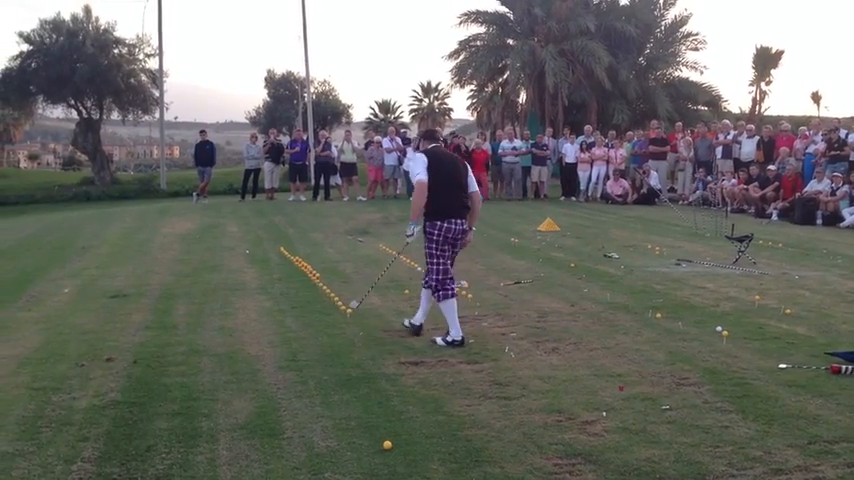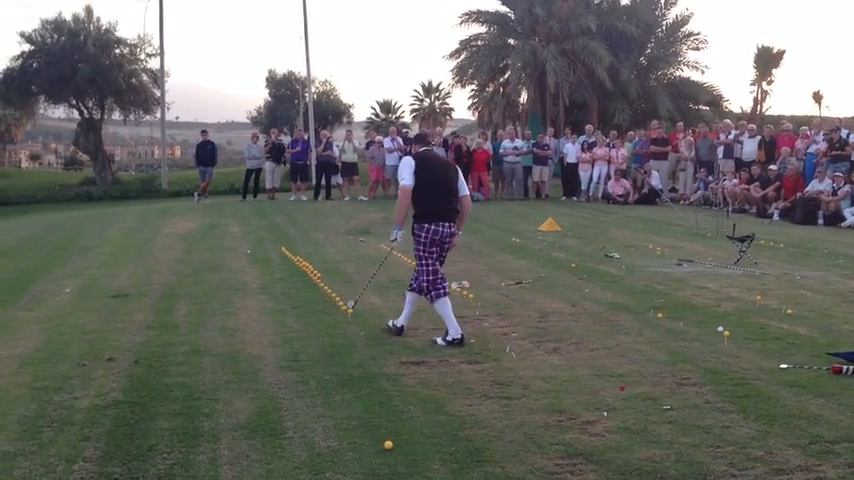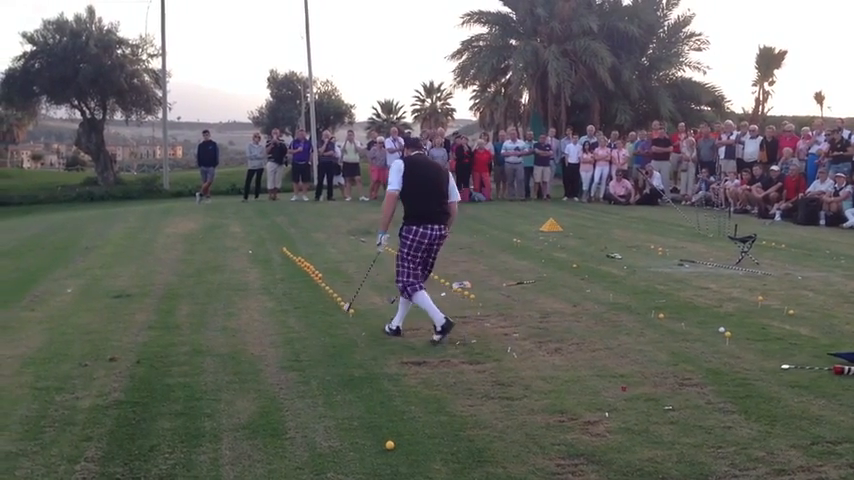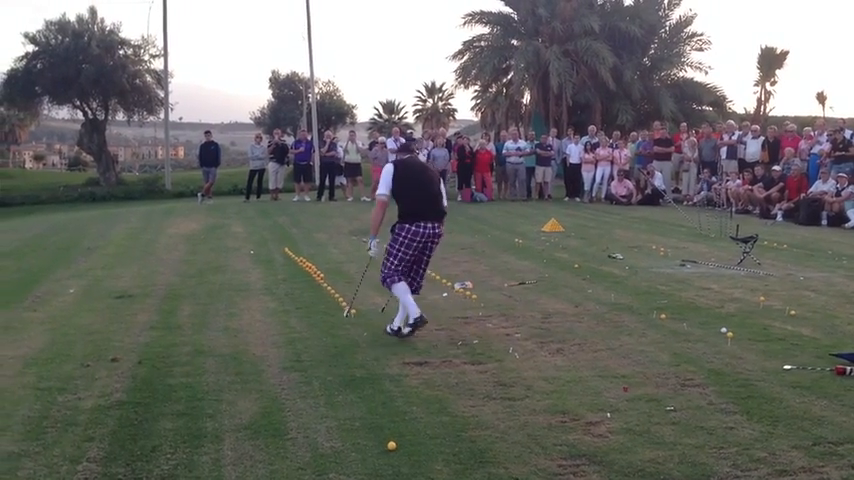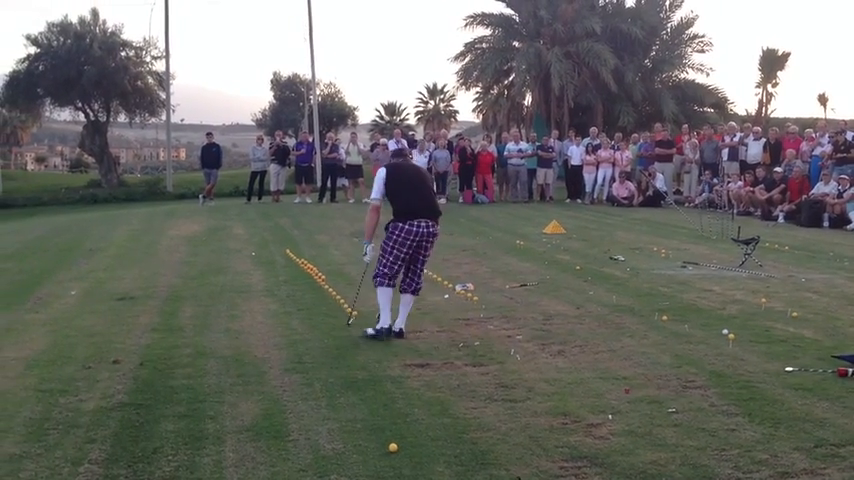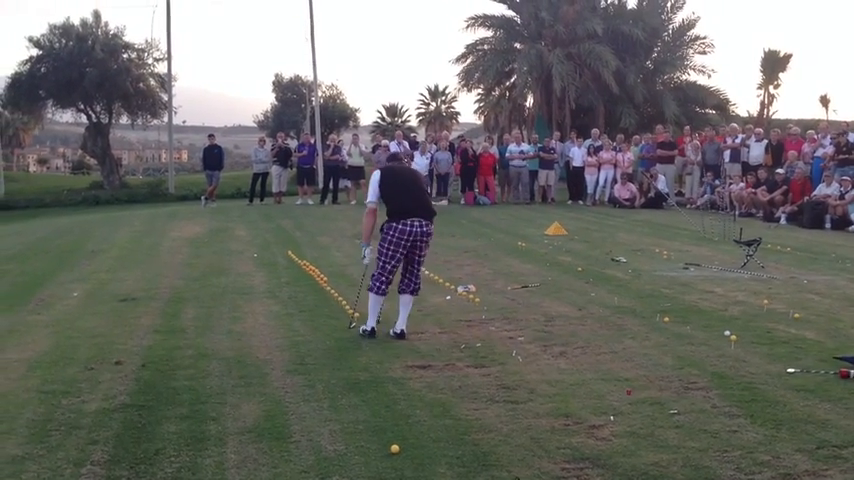
dt=0.1s
person 1, frame 1
left shoulder: (421, 157)
right shoulder: (459, 162)
left elbow: (421, 188)
right elbow: (476, 197)
left wrist: (413, 223)
right wrist: (470, 227)
left hip: (438, 223)
right hip: (460, 223)
left knee: (440, 278)
right knee: (439, 272)
left ankle: (456, 335)
right ankle: (418, 321)
person 1, frame 2
left shoulder: (410, 160)
right shoulder: (451, 165)
left elbow: (405, 193)
right elbow: (466, 201)
left wrist: (397, 228)
right wrist: (458, 231)
left hip: (427, 225)
right hip: (448, 226)
left knee: (432, 281)
right knee: (424, 275)
left ankle: (454, 333)
right ankle: (401, 322)
person 1, frame 3
left shoulder: (401, 163)
right shoulder: (441, 169)
left elbow: (391, 198)
right elbow: (454, 204)
left wrist: (383, 232)
left hip: (416, 227)
right hip: (440, 228)
left knee: (407, 278)
right knee: (415, 275)
left ankle: (440, 321)
right ankle: (396, 324)
person 1, frame 4
left shoulder: (392, 167)
right shoulder: (432, 172)
left elbow: (381, 204)
right elbow: (442, 205)
left wrist: (373, 237)
left hip: (410, 225)
right hip: (436, 227)
left knee: (390, 271)
right knee: (414, 276)
left ankle: (414, 315)
right ankle: (398, 324)
person 1, frame 5
left shoulder: (385, 170)
right shoulder: (423, 173)
left elbow: (374, 208)
left wrist: (368, 242)
left hip: (404, 224)
right hip: (431, 226)
left knee: (384, 273)
right knee: (413, 276)
left ankle: (384, 324)
right ankle: (400, 326)
person 1, frame 6
left shoulder: (380, 173)
right shoulder: (417, 175)
left elbow: (370, 211)
left wrist: (366, 245)
left hip: (399, 225)
right hip: (425, 226)
left knee: (381, 276)
right knee: (412, 277)
left ankle: (370, 326)
right ankle: (400, 327)
